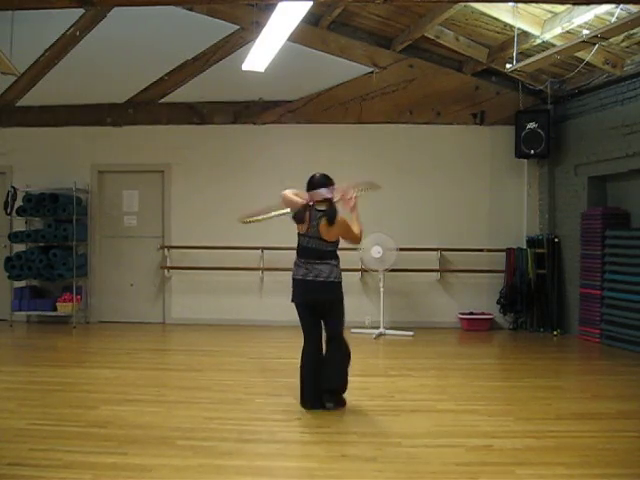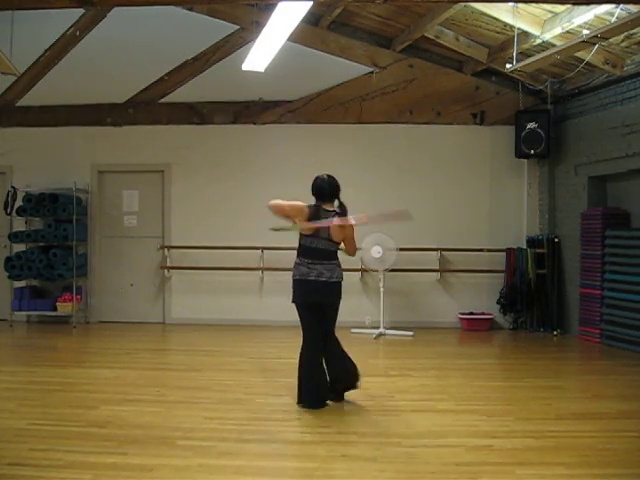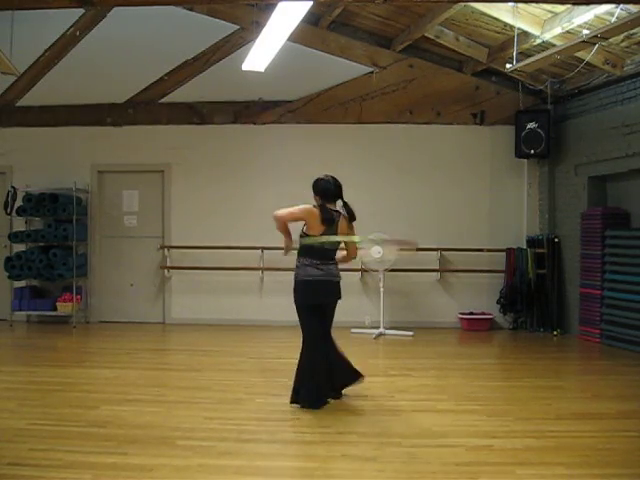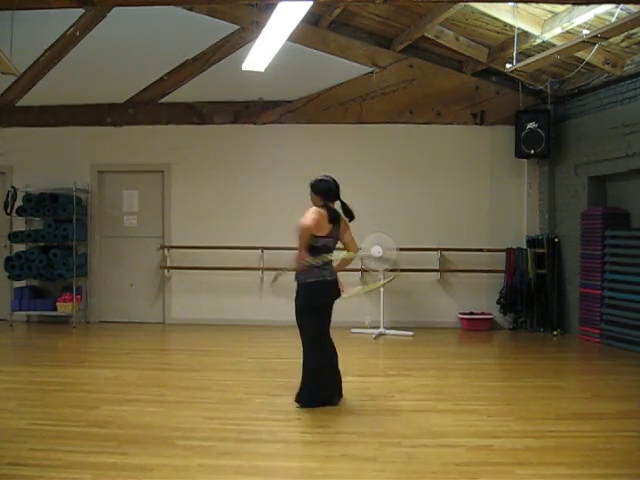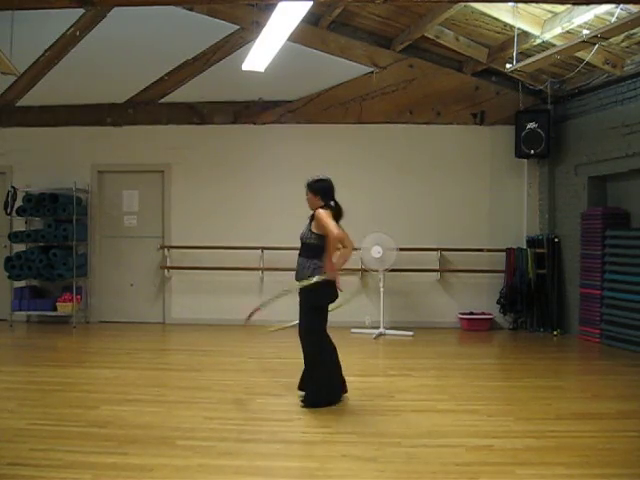
dt=0.1s
person 1, frame 1
left shoulder: (302, 213)
right shoulder: (338, 221)
left elbow: (286, 194)
right elbow: (357, 238)
left wrist: (309, 197)
right wrist: (353, 210)
left hip: (302, 286)
right hip: (328, 287)
left knee: (311, 340)
right knee: (335, 339)
left ankle: (312, 397)
right ankle: (332, 392)
person 1, frame 2
left shoulder: (304, 212)
right shoulder: (343, 222)
left elbow: (273, 205)
right elbow: (352, 250)
left wrist: (296, 216)
left hip: (304, 284)
right hip: (331, 285)
left knee: (311, 339)
right knee: (326, 336)
left ankle: (312, 395)
right ankle: (337, 387)
person 1, frame 3
left shoulder: (312, 213)
right shoulder: (344, 221)
left elbow: (279, 216)
right elbow: (352, 254)
left wrist: (287, 238)
left hip: (306, 285)
right hip: (330, 285)
left knee: (311, 339)
right knee: (323, 336)
left ankle: (312, 395)
right ankle: (334, 385)
person 1, frame 4
left shoulder: (316, 213)
right shoulder: (340, 219)
left elbow: (303, 226)
right elbow: (352, 250)
left wrist: (301, 252)
left hip: (312, 286)
right hip: (323, 284)
left knee: (311, 338)
right knee: (319, 336)
left ankle: (318, 394)
right ankle: (328, 389)
person 1, frame 5
left shoulder: (322, 214)
right shoulder: (326, 216)
left elbow: (336, 235)
right elbow: (348, 247)
left wrist: (330, 265)
right wrist: (334, 269)
left hip: (315, 286)
right hip: (319, 285)
left knee: (312, 338)
right knee: (315, 336)
left ankle: (322, 394)
right ankle: (330, 388)
